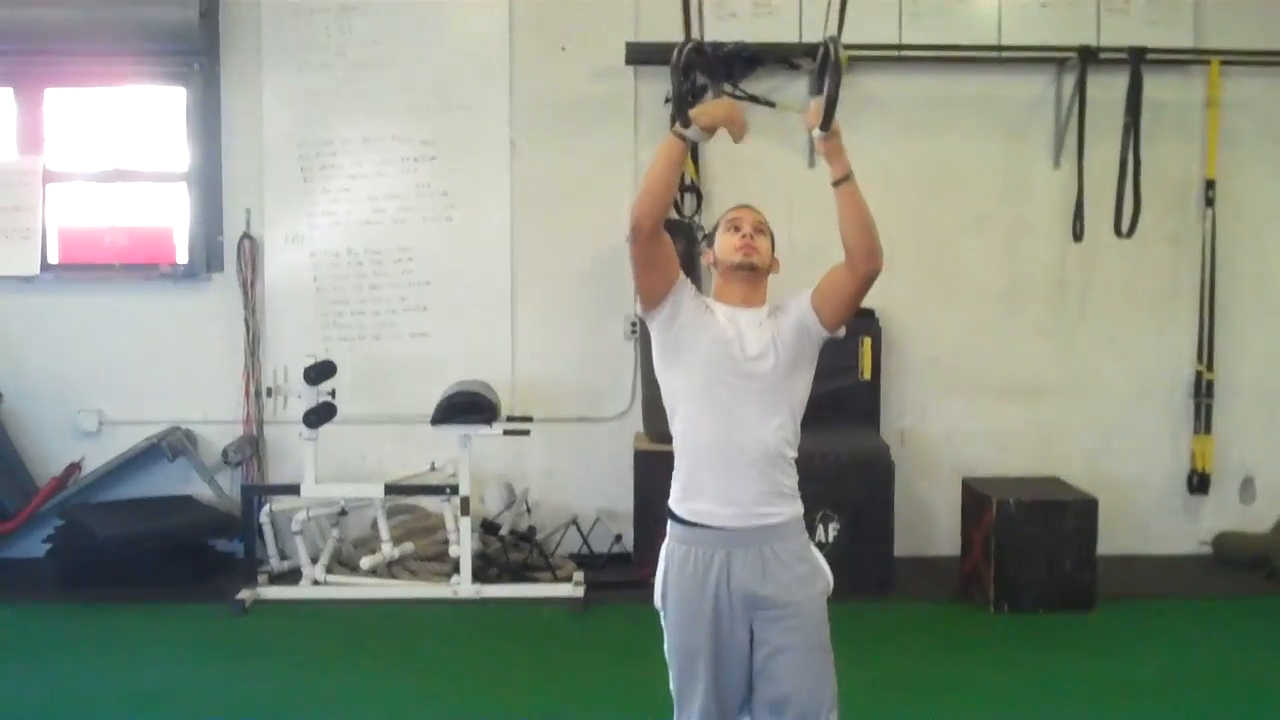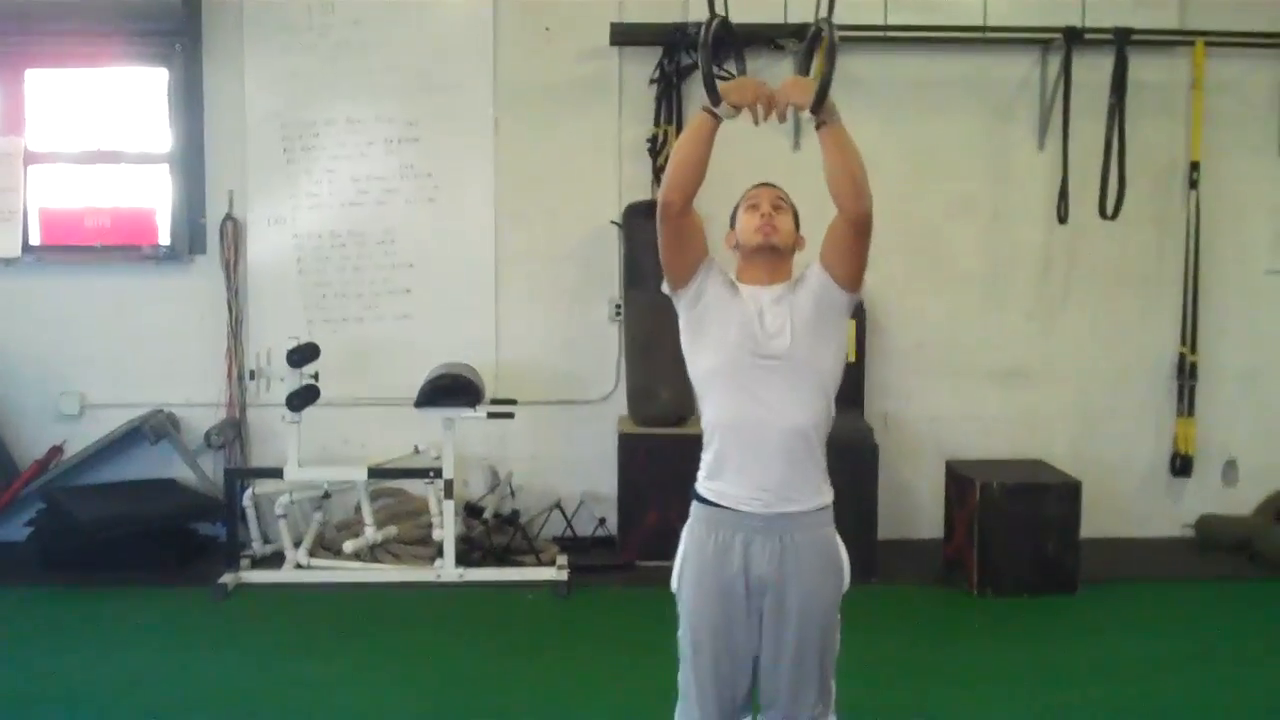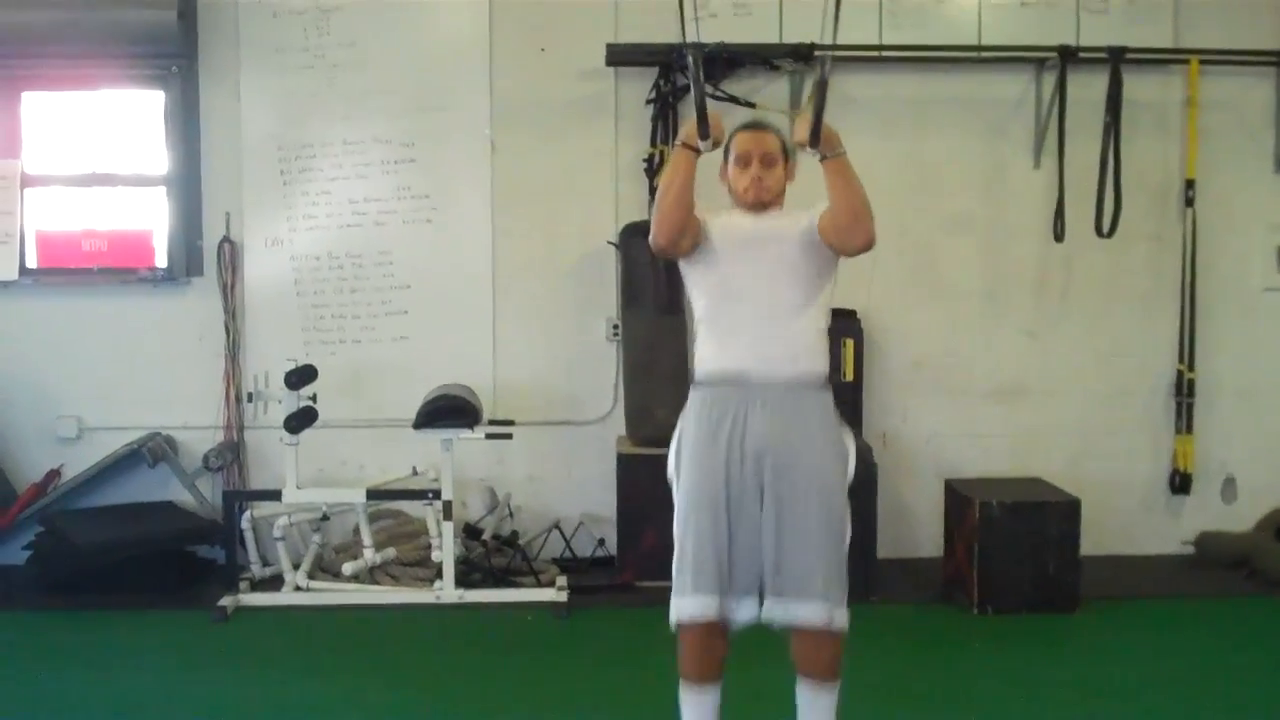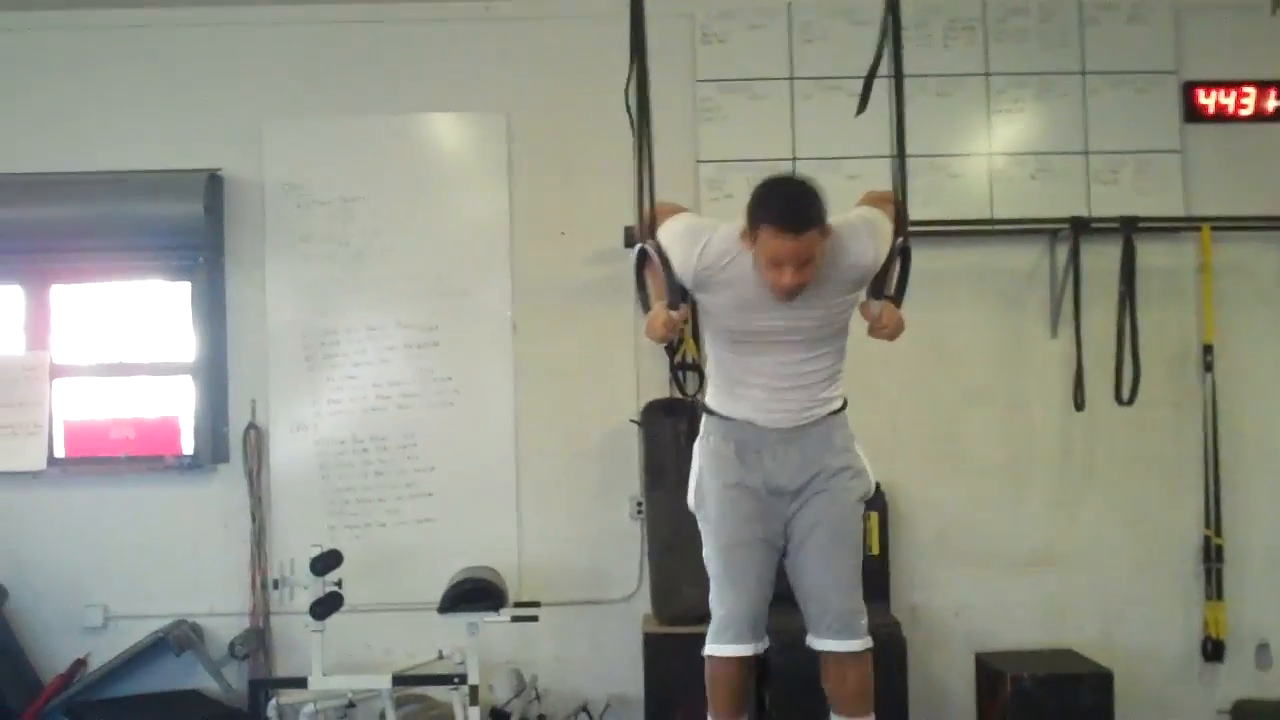
dt=1s
person 1, frame 1
left shoulder: (797, 324)
right shoulder: (678, 315)
left elbow: (866, 263)
right elbow: (643, 224)
left wrist: (837, 161)
right wrist: (688, 131)
left hip: (780, 543)
right hip: (698, 543)
person 1, frame 2
left shoulder: (821, 298)
right shoulder: (703, 296)
left elbow: (856, 210)
right elbow: (672, 202)
left wrist: (824, 113)
right wrist: (715, 109)
left hip: (803, 529)
right hip: (719, 525)
person 1, frame 3
left shoulder: (811, 226)
right shoulder: (705, 229)
left elbow: (860, 235)
right elbow: (663, 236)
left wrist: (828, 146)
right wrist: (688, 144)
left hip: (802, 408)
right hip: (718, 407)
left knee: (818, 602)
right knee: (701, 601)
person 1, frame 4
left shoulder: (859, 250)
right shoulder: (701, 251)
left elbow: (882, 198)
right elbow: (658, 214)
left wrist: (883, 302)
right wrist: (658, 303)
left hip: (823, 441)
right hip: (735, 441)
left knee: (840, 624)
right knee: (735, 626)
